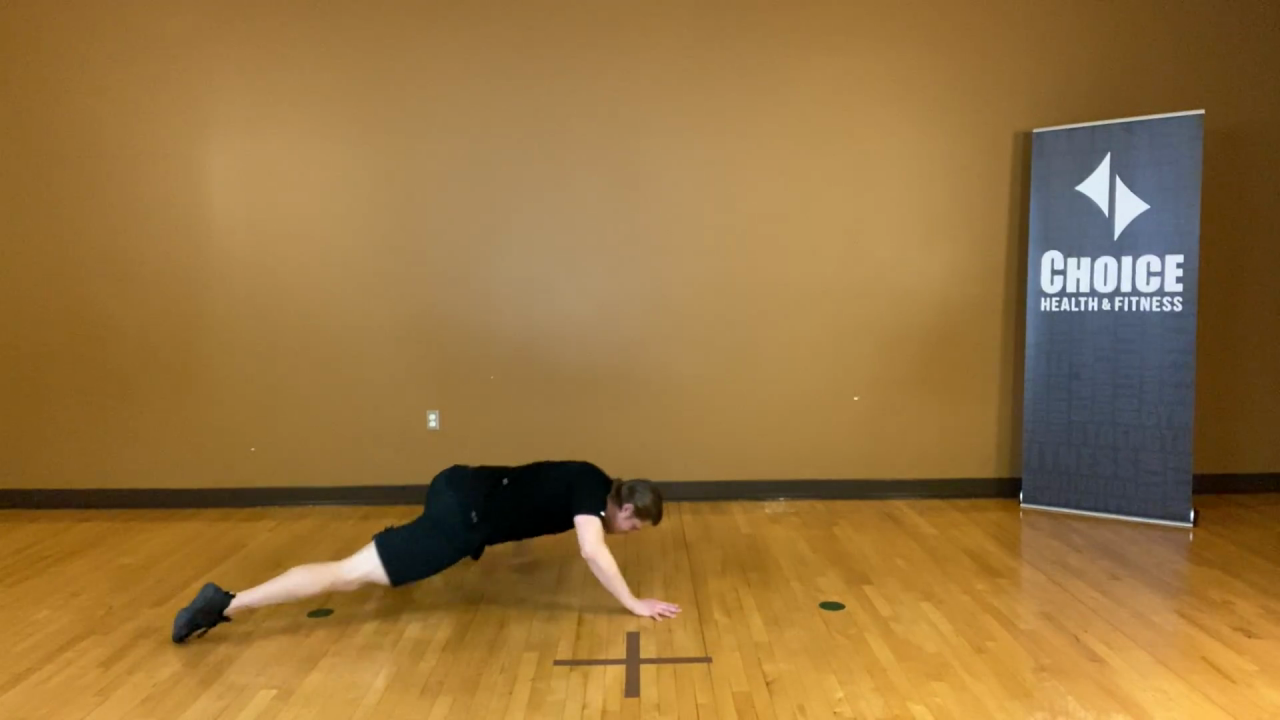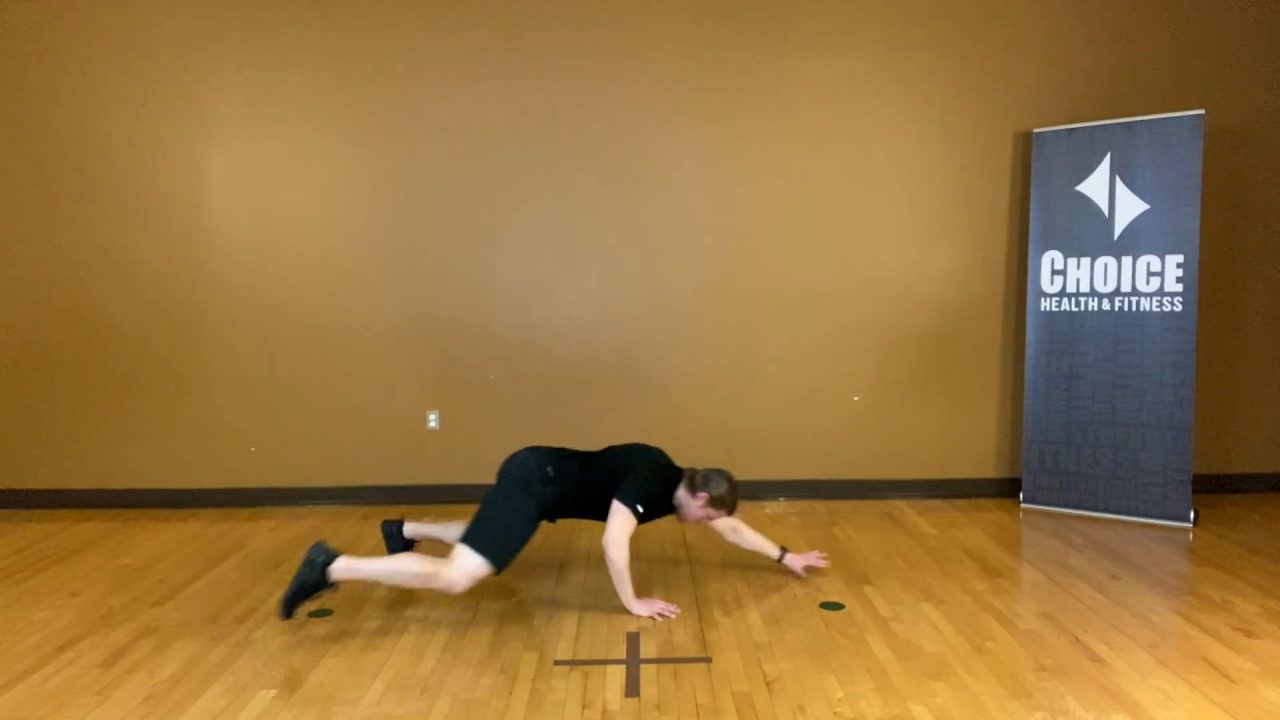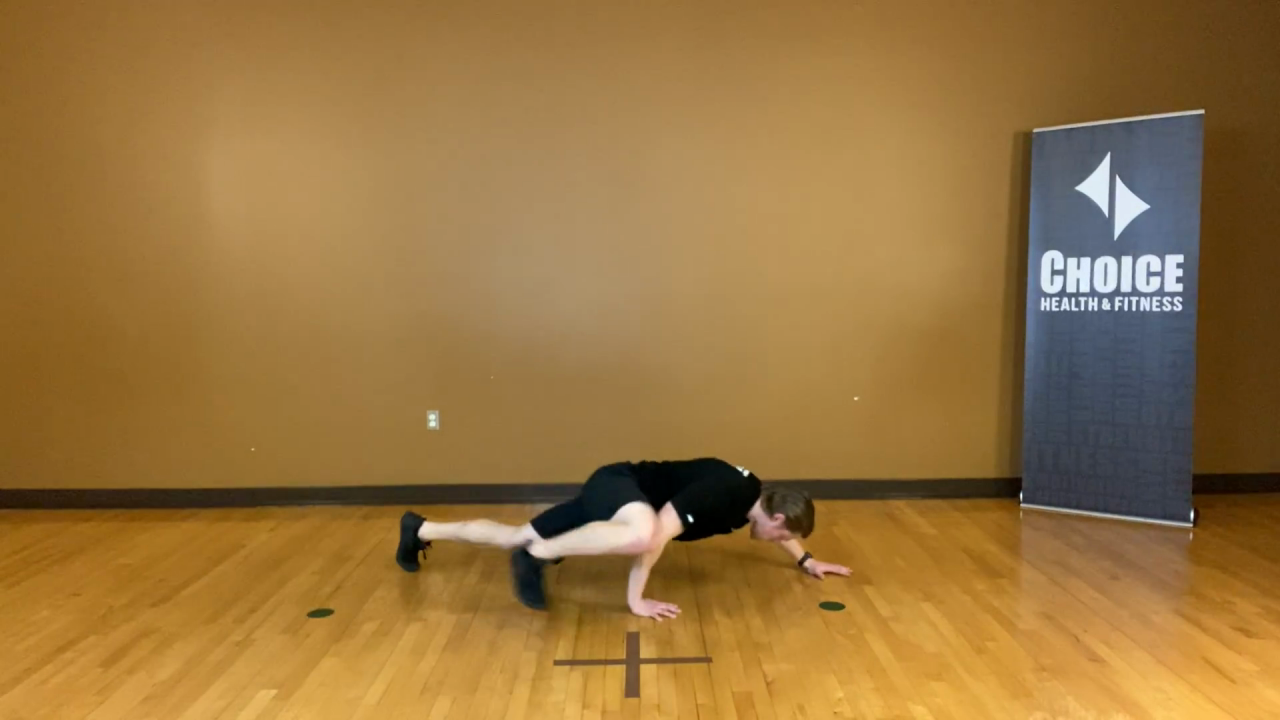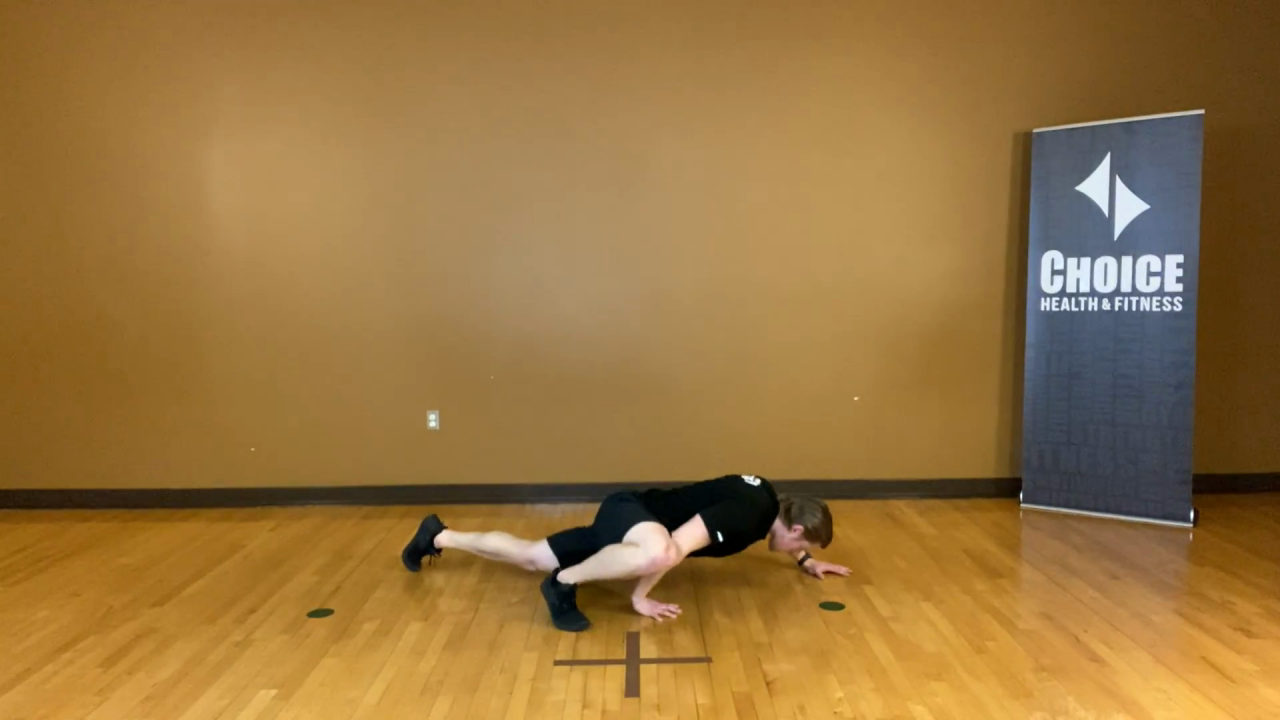
dt=0.4s
person 1, frame 1
left shoulder: (589, 480)
right shoulder: (594, 489)
right elbow: (594, 552)
right wrist: (632, 602)
left hip: (459, 484)
right hip: (461, 513)
right knee: (350, 574)
left ankle: (390, 541)
right ankle: (227, 604)
person 1, frame 2
left shoulder: (678, 485)
right shoulder: (651, 477)
left elbow: (729, 524)
right elbow: (615, 540)
left wrist: (785, 556)
right wrist: (631, 601)
left hip: (534, 481)
right hip: (531, 481)
left knee: (481, 542)
right knee: (456, 576)
left ankle: (404, 530)
right ankle: (331, 566)
person 1, frame 3
left shoulder: (755, 496)
right shoulder: (723, 490)
left elbow: (770, 524)
right elbow: (656, 534)
left wrist: (805, 560)
right wrist: (636, 598)
left hip: (615, 503)
right hip: (614, 486)
left knee: (514, 538)
right knee: (638, 532)
left ankle: (420, 530)
right ankle: (537, 553)
person 1, frame 4
left shoulder: (767, 499)
right shoulder: (750, 511)
right elbow: (679, 541)
left wrist: (805, 561)
right wrist: (640, 596)
left hip: (632, 513)
right hip: (626, 510)
left knee: (530, 556)
right knee: (657, 554)
left ankle: (437, 536)
right ankle: (564, 583)
